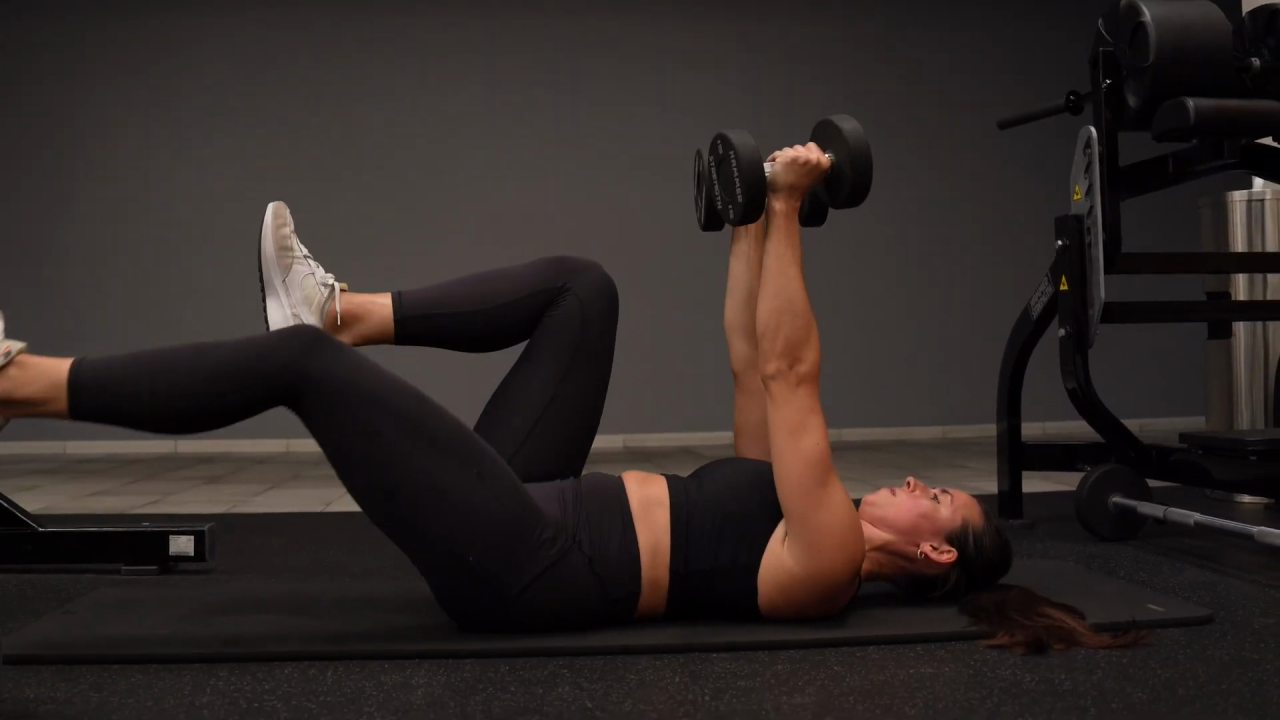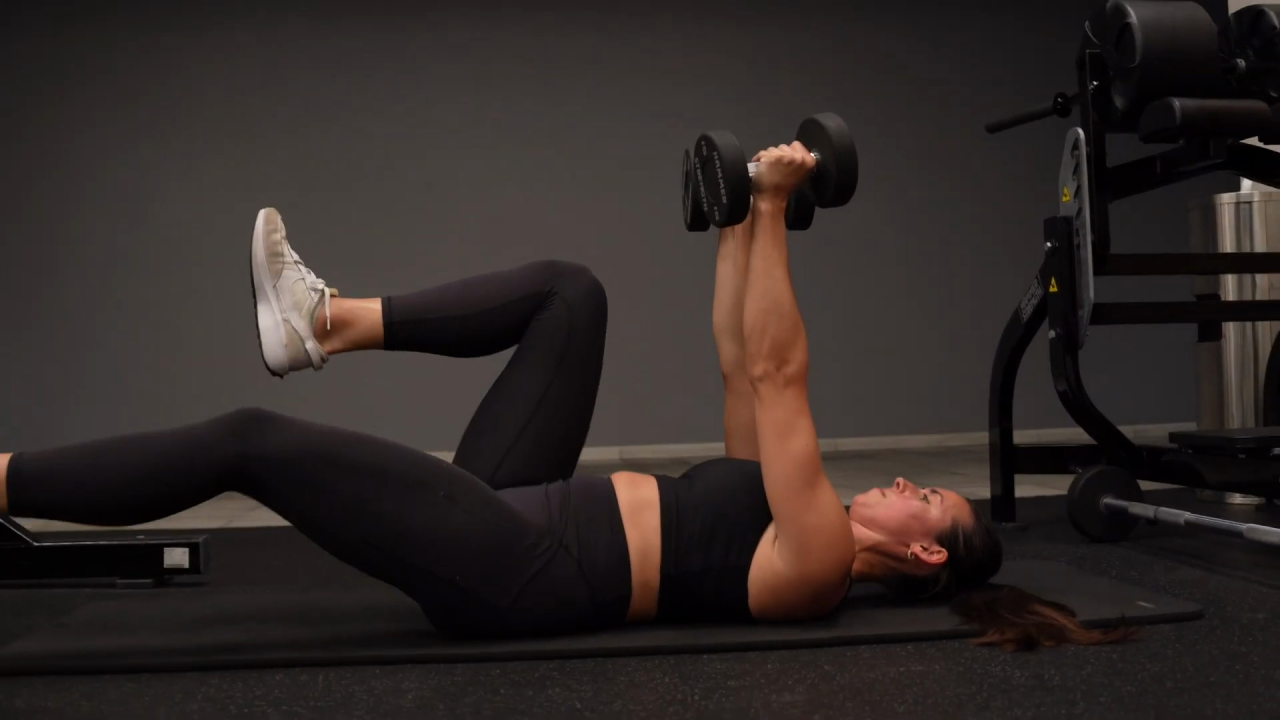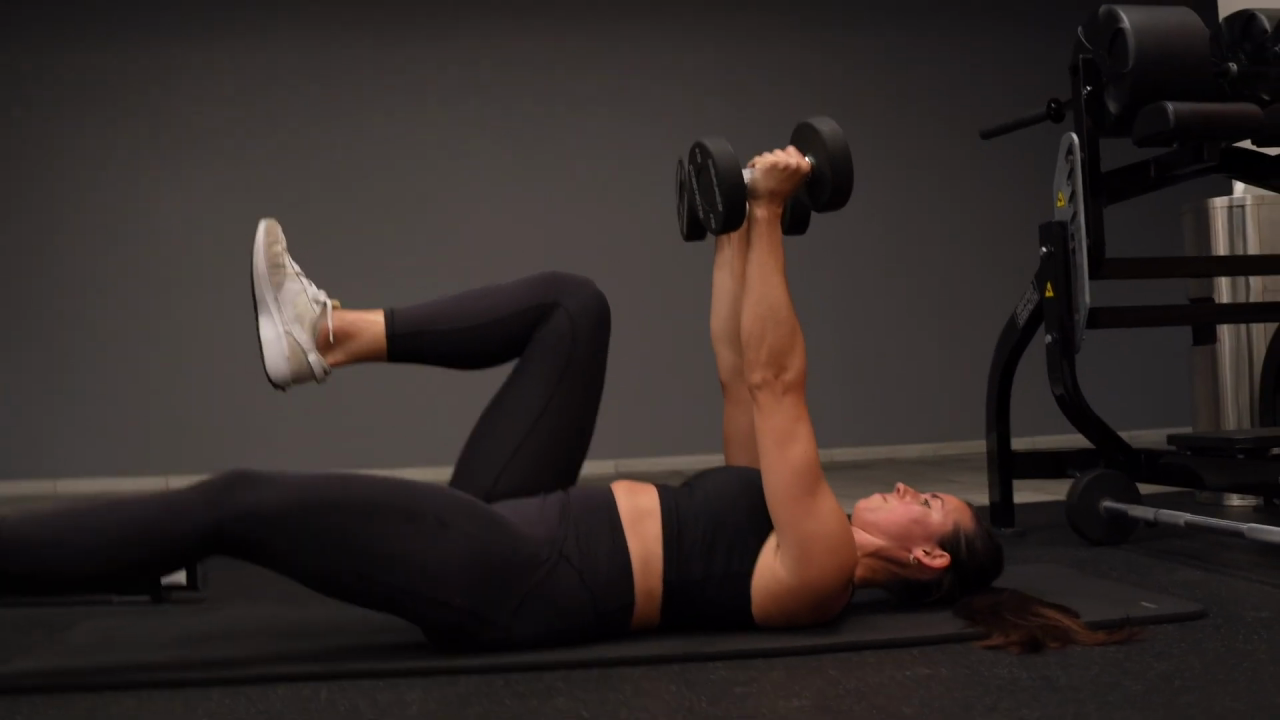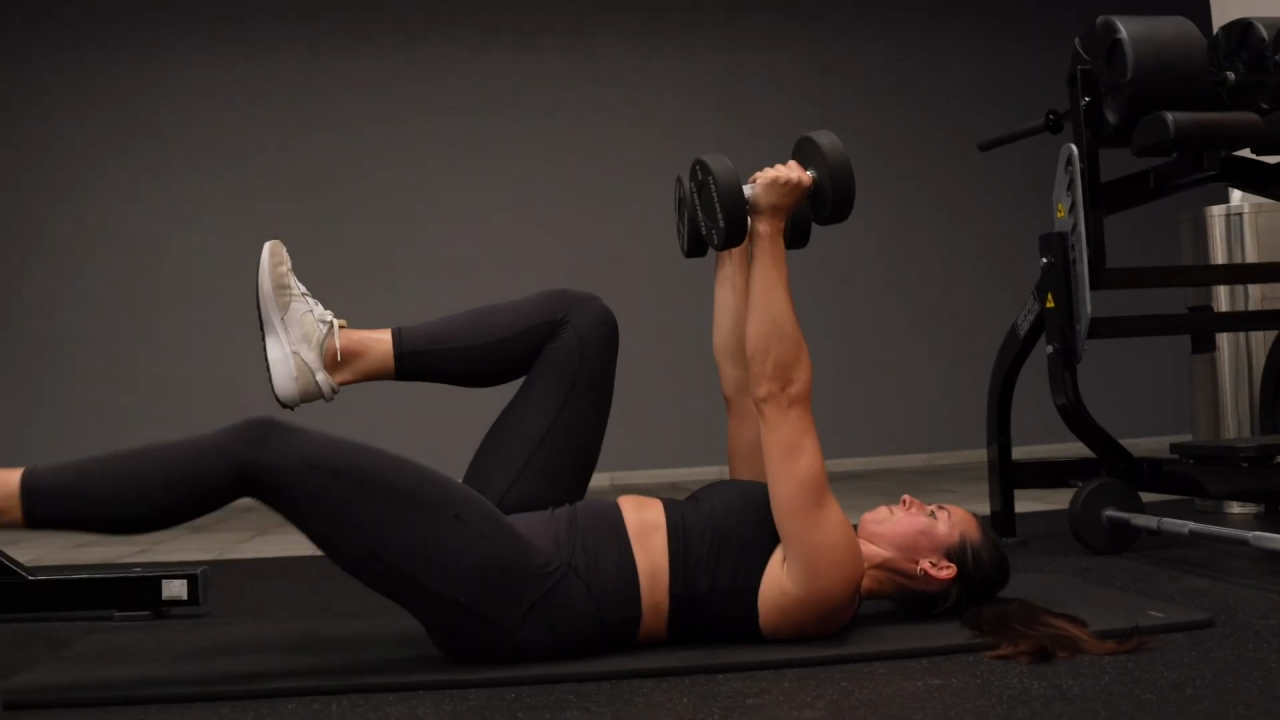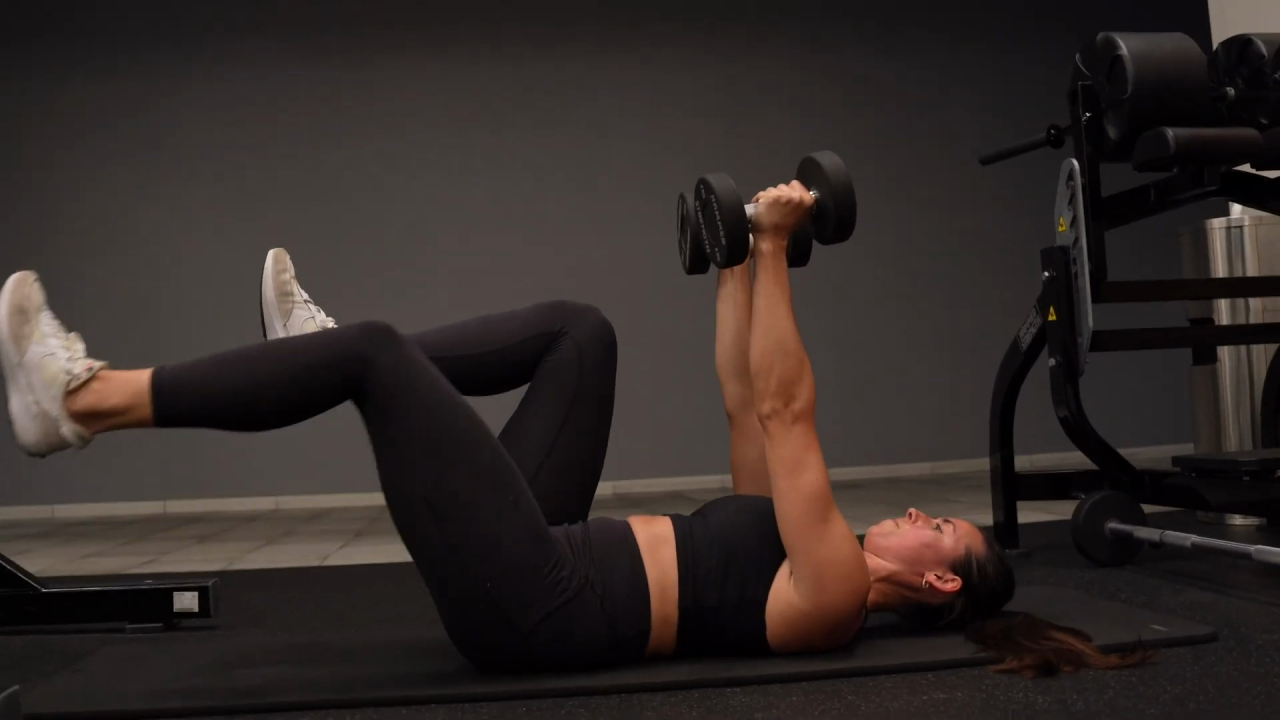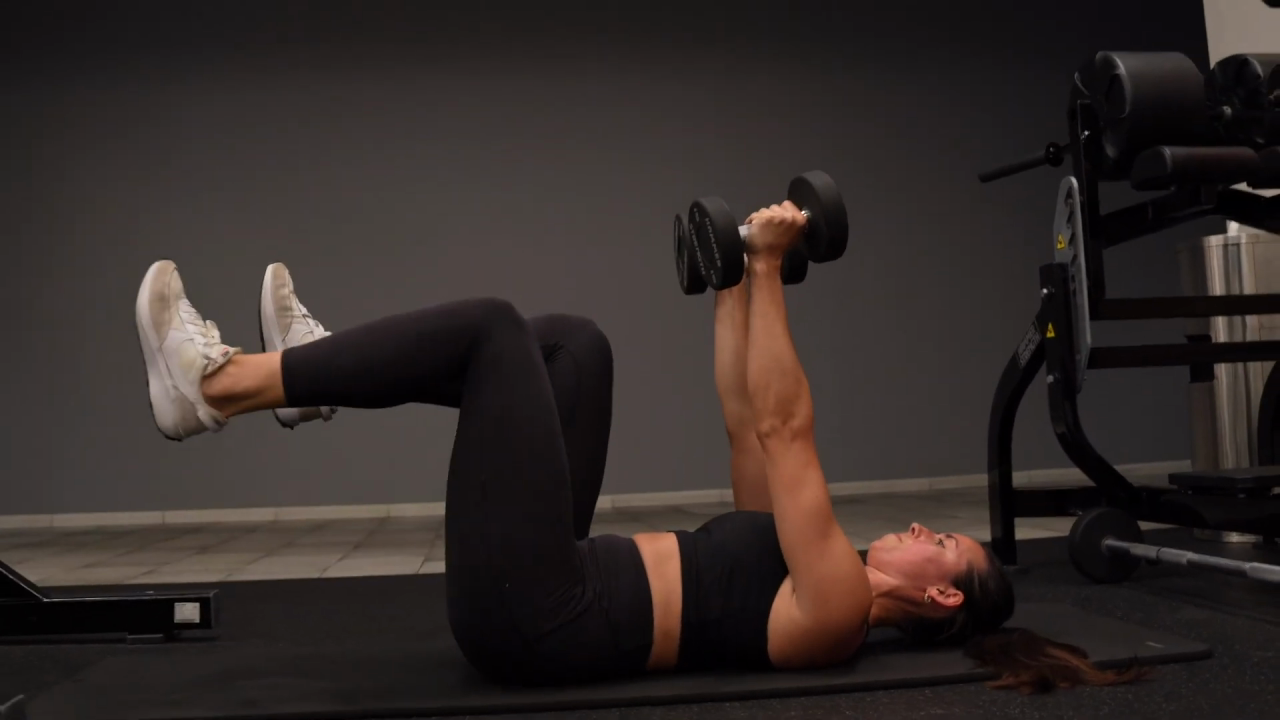
dt=0.2s
person 1, frame 1
left shoulder: (827, 559)
right shoulder: (797, 519)
left elbow: (791, 373)
right elbow: (749, 358)
left wrist: (787, 210)
right wrist: (750, 219)
left hip: (516, 565)
right hip: (530, 518)
left knee: (304, 361)
right knee: (581, 286)
right ankle: (341, 311)
person 1, frame 2
left shoulder: (819, 560)
right shoulder: (789, 523)
left elbow: (777, 378)
right elbow: (737, 362)
left wrist: (774, 213)
right wrist: (737, 222)
left hip: (503, 571)
right hip: (515, 520)
left knee: (253, 441)
right knee: (569, 291)
right ankle: (326, 322)
person 1, frame 3
left shoulder: (819, 568)
right shoulder: (789, 530)
left elbow: (775, 386)
right elbow: (735, 371)
left wrist: (769, 218)
right wrist: (731, 229)
left hip: (503, 584)
right hip: (510, 529)
left knee: (237, 502)
right knee: (573, 303)
right ankle: (329, 335)
person 1, frame 4
left shoulder: (827, 580)
right shoulder: (793, 540)
left elbow: (780, 398)
right elbow: (740, 385)
left wrist: (772, 232)
right wrist: (733, 243)
left hip: (511, 595)
right hip: (520, 543)
left knee: (264, 453)
right knee: (581, 318)
right ankle: (335, 353)
person 1, frame 5
left shoulder: (834, 593)
right shoulder: (796, 551)
left elbow: (783, 413)
right elbow: (740, 399)
left wrist: (776, 250)
right wrist: (736, 261)
left hip: (530, 608)
right hip: (539, 567)
left knee: (378, 355)
right knee: (579, 330)
right ankle: (334, 349)
person 1, frame 6
left shoulder: (834, 609)
right shoulder: (803, 565)
left elbow: (783, 432)
right elbow: (742, 415)
left wrist: (770, 270)
right wrist: (731, 280)
left hip: (537, 618)
right hip: (552, 594)
left knee: (492, 325)
right knee: (576, 342)
left ankle: (218, 384)
right ankle: (311, 375)
